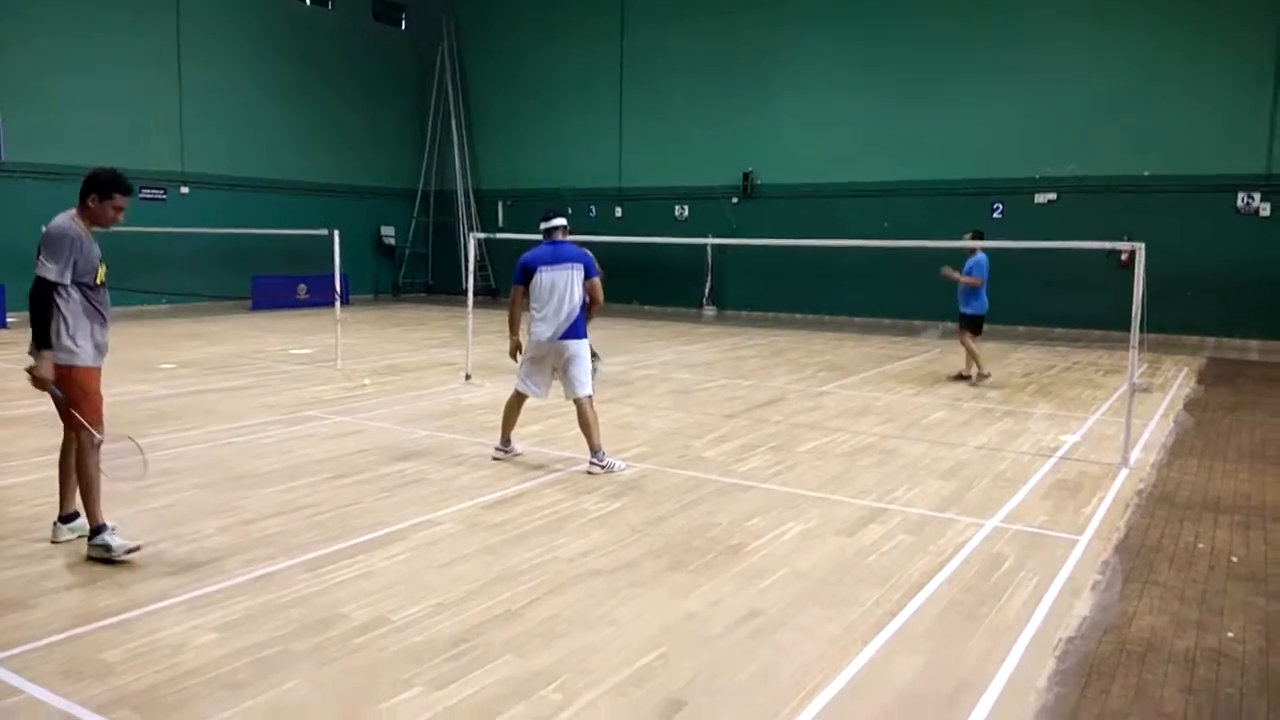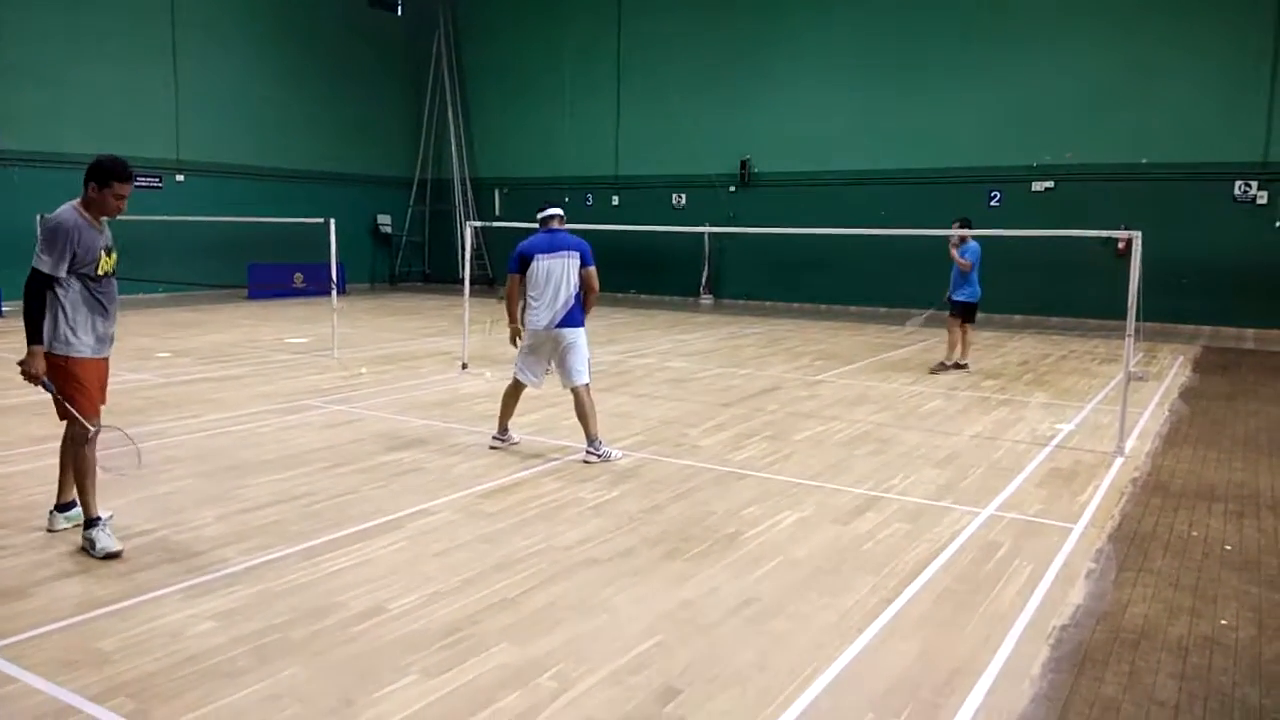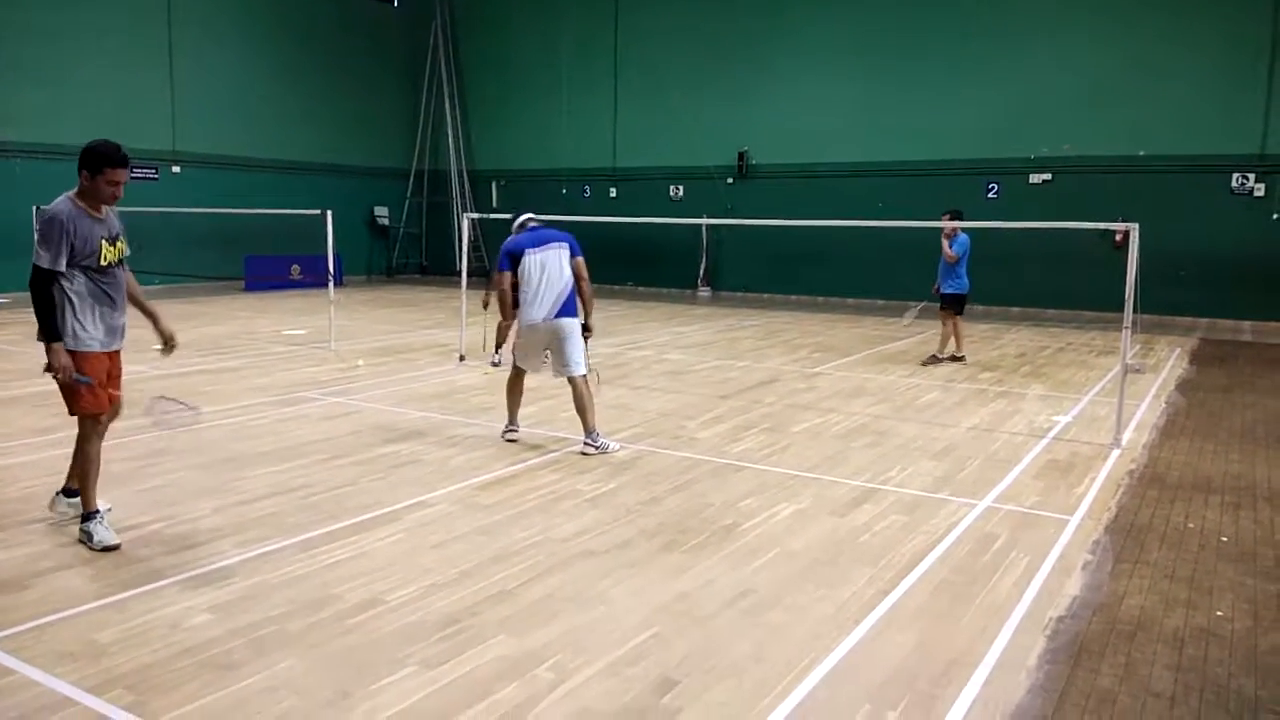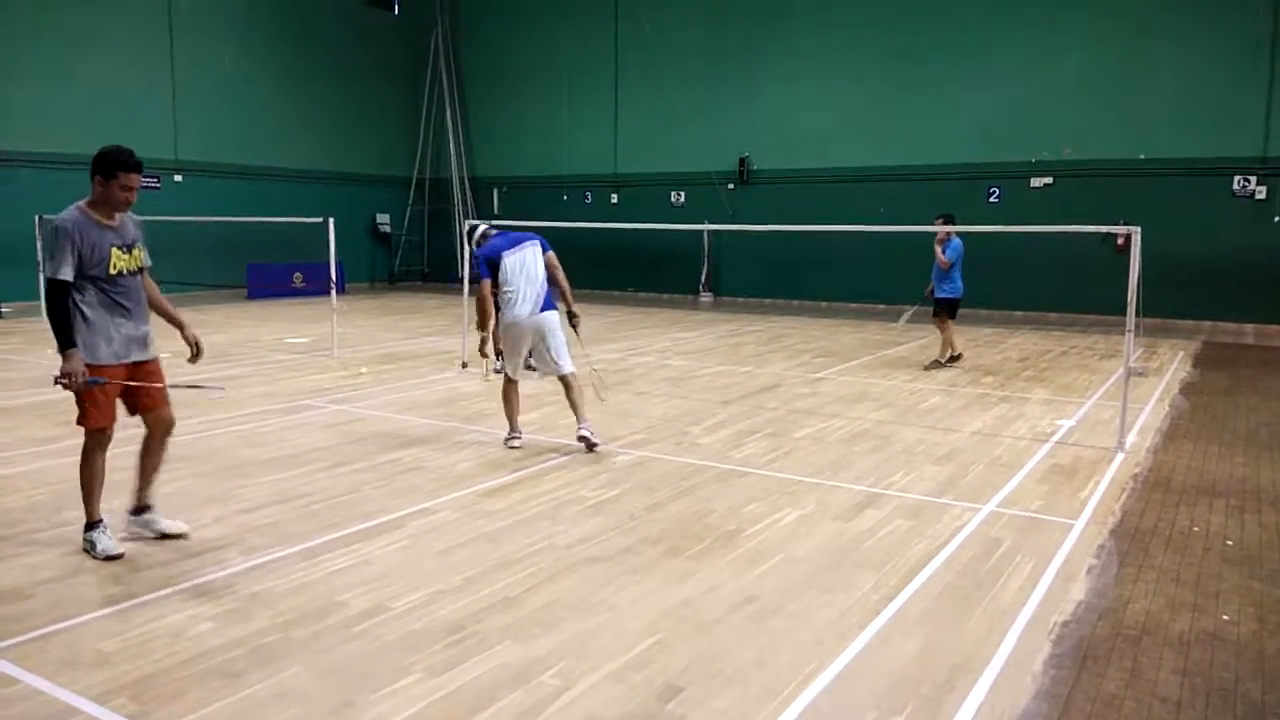
dt=0.3s
person 1, frame 1
left shoulder: (85, 236)
right shoulder: (64, 234)
right elbow: (41, 294)
right wrist: (44, 355)
left hip: (86, 353)
right hip: (69, 355)
left knee: (78, 435)
right knee: (89, 436)
left ankle: (68, 518)
right ankle: (98, 533)
person 1, frame 2
left shoulder: (102, 227)
right shoulder: (64, 225)
right elbow: (36, 288)
right wrist: (35, 349)
left hip: (97, 344)
right hip: (71, 346)
left knee: (81, 427)
right knee: (85, 428)
left ankle: (65, 507)
right ankle: (93, 525)
person 1, frame 3
left shoulder: (110, 215)
right shoulder: (59, 217)
right elbow: (41, 284)
left wrist: (156, 320)
right wrist: (55, 346)
left hip: (110, 337)
right hip: (77, 343)
left knee: (104, 416)
right knee: (93, 422)
left ankle: (69, 493)
right ankle: (89, 517)
person 1, frame 4
left shoulder: (130, 224)
right shoulder: (69, 227)
right elbow: (56, 294)
left wrist: (182, 326)
right wrist: (70, 353)
left hip: (138, 348)
right hip: (95, 354)
left knee: (162, 422)
right knee: (99, 436)
left ankle: (141, 511)
right ankle: (94, 527)
person 2, frame 1
left shoulder: (528, 259)
right shoulder: (583, 257)
left elbow: (516, 302)
right elbow: (597, 299)
left wrist: (513, 337)
left hip: (539, 338)
right hip: (573, 339)
left knee: (520, 393)
right knee: (583, 399)
left ankle: (503, 445)
right ankle: (598, 458)
person 2, frame 2
left shoulder: (524, 247)
right shoulder: (580, 246)
left elbow: (512, 290)
right elbow: (593, 288)
left wrist: (514, 323)
right wrist: (581, 315)
left hip: (535, 327)
right hip: (570, 327)
left knee: (518, 381)
right knee: (580, 387)
left ankle: (501, 434)
right ankle: (594, 447)
person 2, frame 3
left shoulder: (511, 246)
right shoulder: (565, 239)
left elbow: (504, 289)
right elbow: (583, 279)
left wrist: (509, 319)
right wrist: (588, 317)
left hip: (530, 319)
right hip: (565, 318)
left knee: (518, 370)
right knee: (578, 377)
left ankle: (512, 426)
right ankle: (592, 438)
person 2, frame 4
left shoulder: (484, 253)
right shoulder: (533, 238)
left elbow: (484, 296)
right elbow: (556, 271)
left wrist: (484, 333)
right wrist: (571, 307)
left hip: (514, 319)
right hip: (546, 314)
left knee: (511, 377)
right knee: (567, 374)
left ankle: (514, 433)
right ankle: (583, 426)
